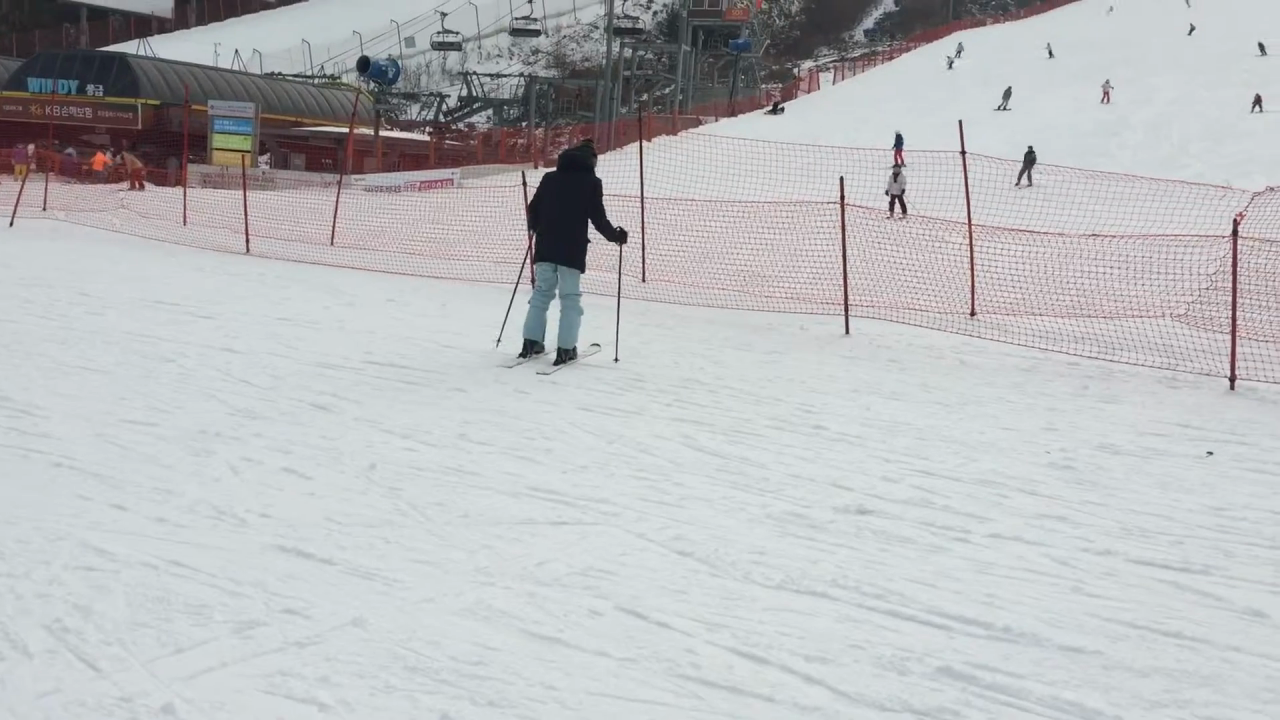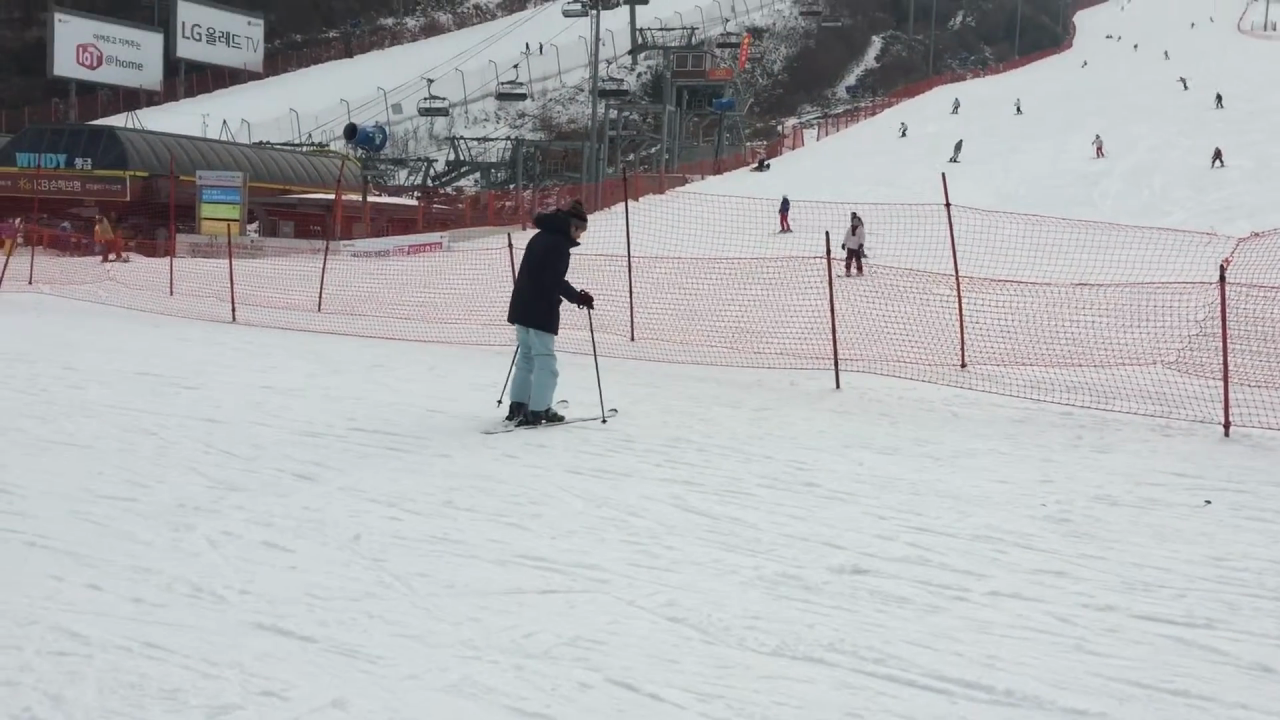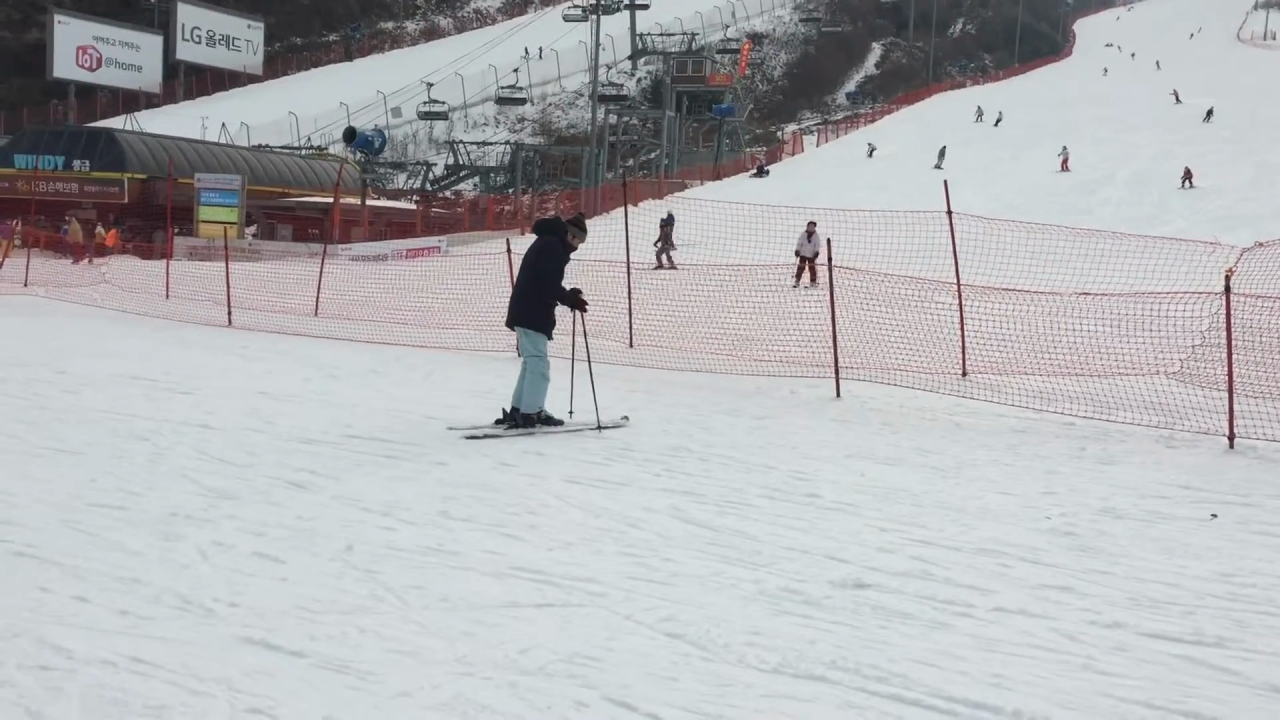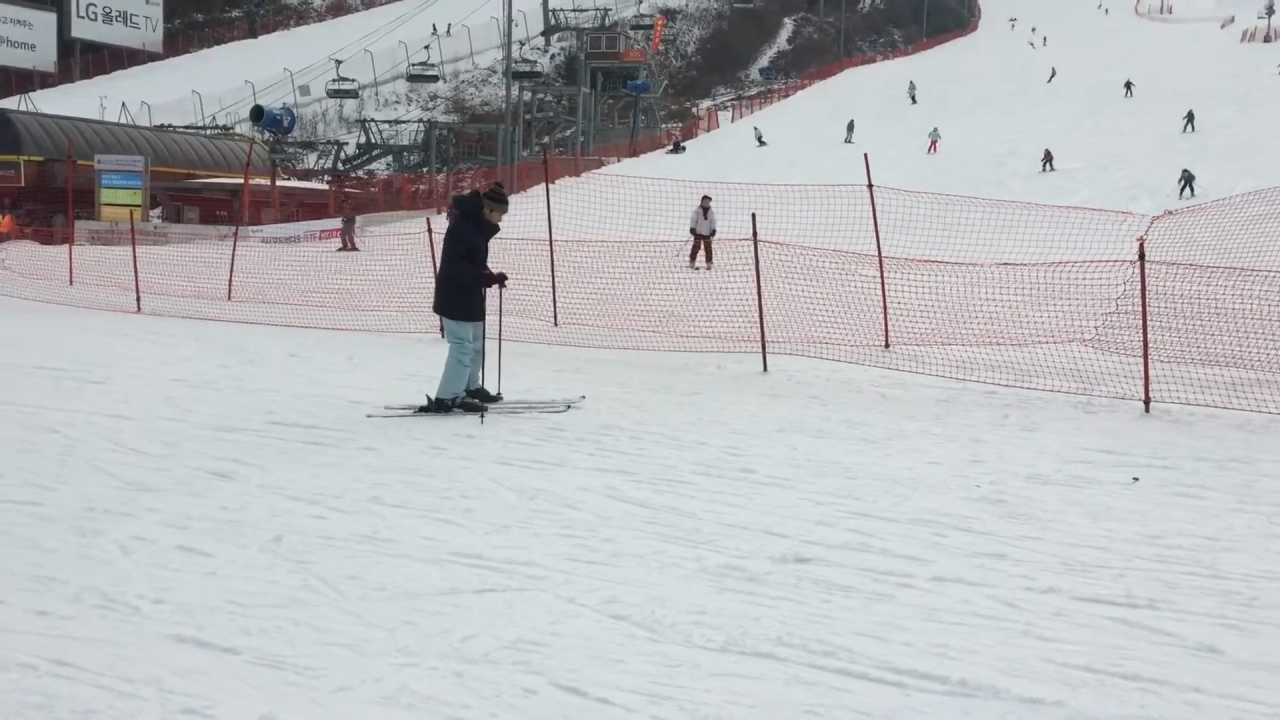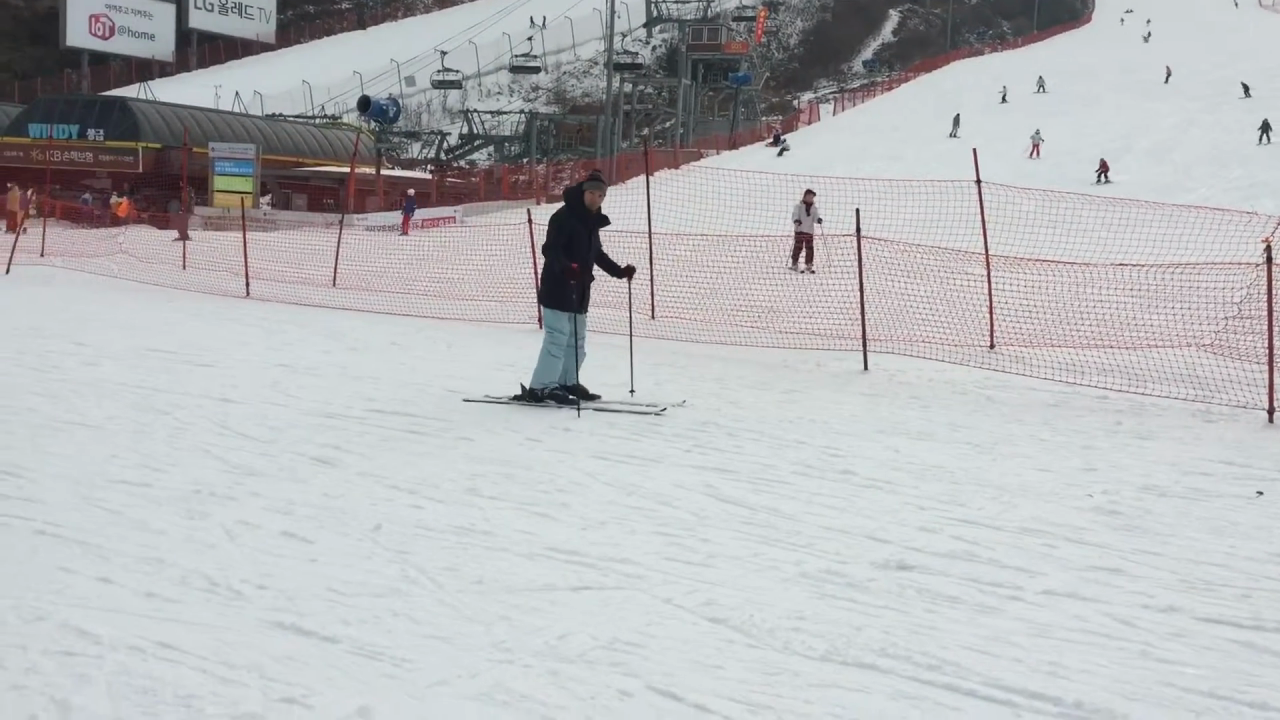
dt=1s
person 1, frame 1
left shoulder: (550, 178)
right shoulder: (591, 181)
left elbow: (533, 208)
right elbow: (598, 217)
left wrist: (539, 227)
right wrist: (615, 235)
left hip: (546, 245)
right hip: (572, 248)
left knee: (541, 292)
right knee: (570, 297)
left ankle: (531, 342)
right ankle: (566, 348)
person 1, frame 2
left shoulder: (540, 237)
right shoulder: (560, 243)
right elbow: (555, 279)
right wrist: (577, 297)
left hip: (522, 305)
right hip: (542, 309)
left knee: (526, 357)
right knee: (544, 358)
left ankle: (518, 405)
right ankle: (538, 410)
person 1, frame 3
left shoulder: (547, 243)
right shoulder: (552, 245)
right elbow: (547, 282)
left wrist: (568, 295)
right wrist: (570, 299)
left hip: (527, 310)
right hip: (532, 312)
left knee: (531, 362)
right knee: (538, 362)
left ankle: (519, 410)
right ankle: (531, 412)
person 1, frame 4
left shoulder: (478, 225)
right shoulder: (462, 226)
right elbow: (452, 264)
left wrist: (489, 276)
right wrist: (480, 276)
left hip: (469, 295)
right hip: (455, 296)
left knee: (476, 344)
right knee: (462, 346)
left ankle: (470, 387)
right ankle: (447, 397)
person 1, frame 5
left shoulder: (592, 220)
right shoulder: (563, 217)
left elbow: (596, 253)
right elbow: (549, 249)
left wrist: (618, 271)
right wrist: (566, 267)
left hip: (579, 288)
right hip: (557, 287)
left knee: (576, 339)
right knee: (557, 338)
left ankle: (567, 382)
right ankle: (540, 388)
